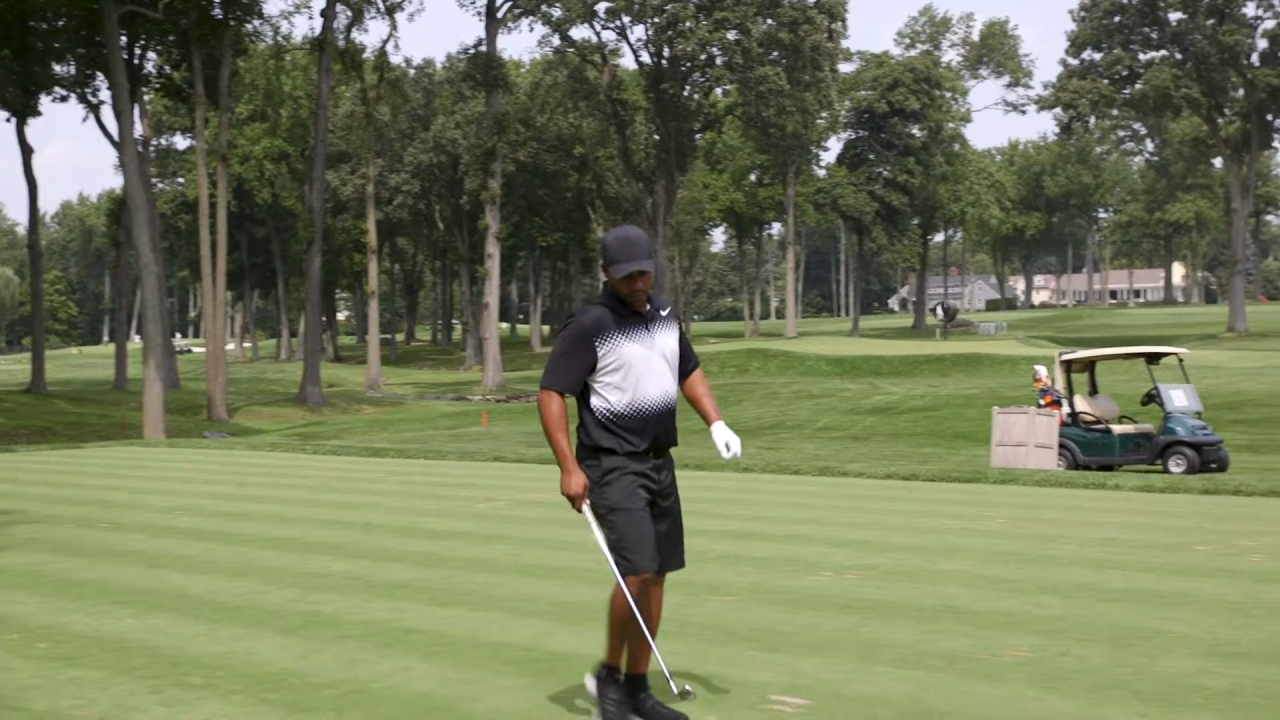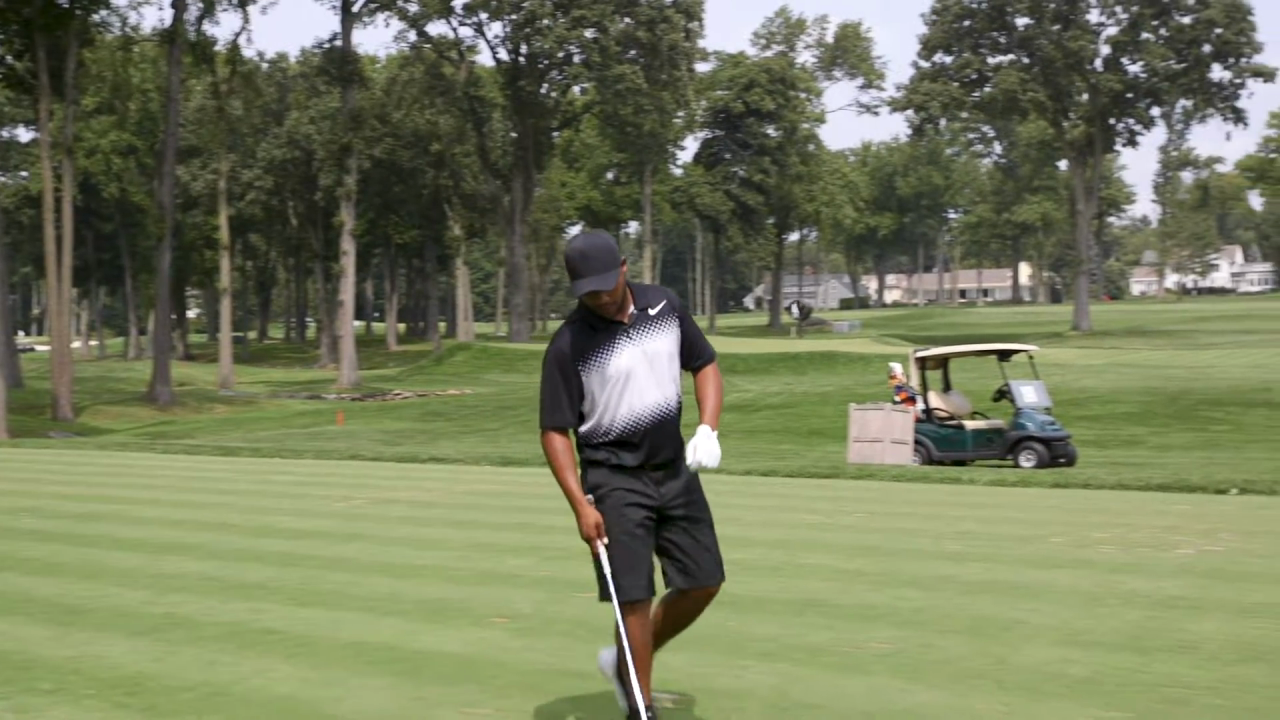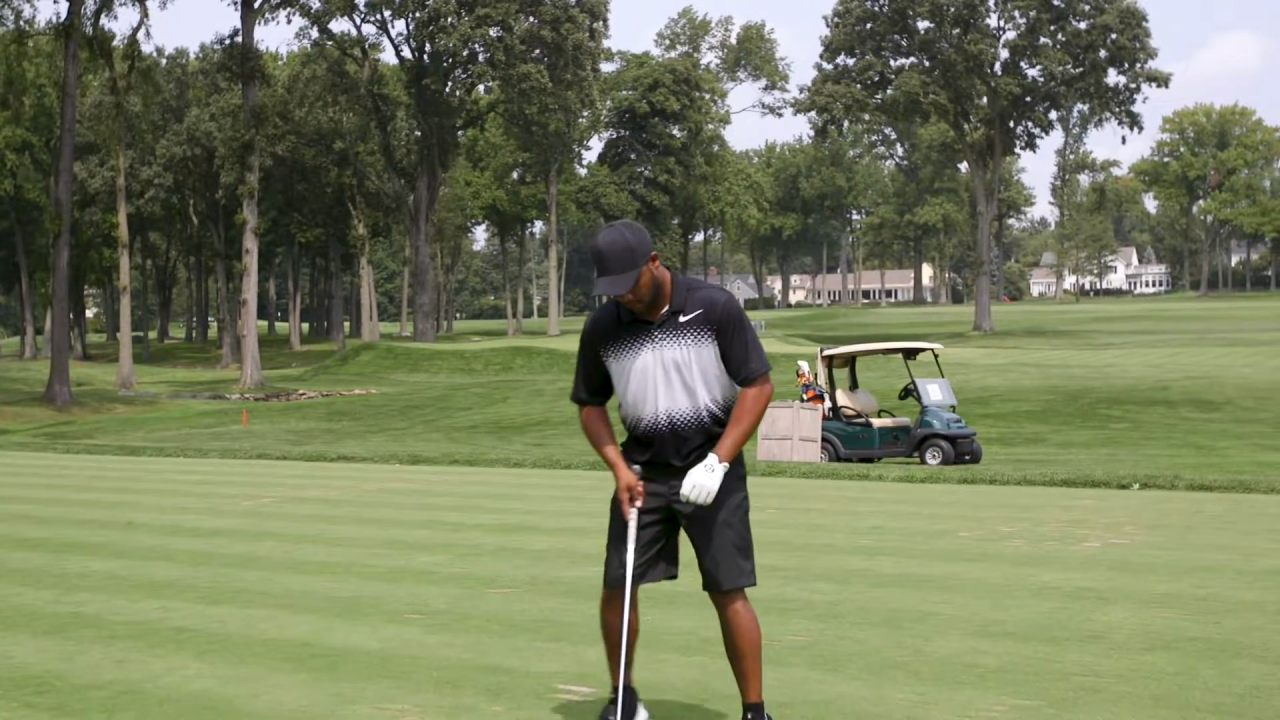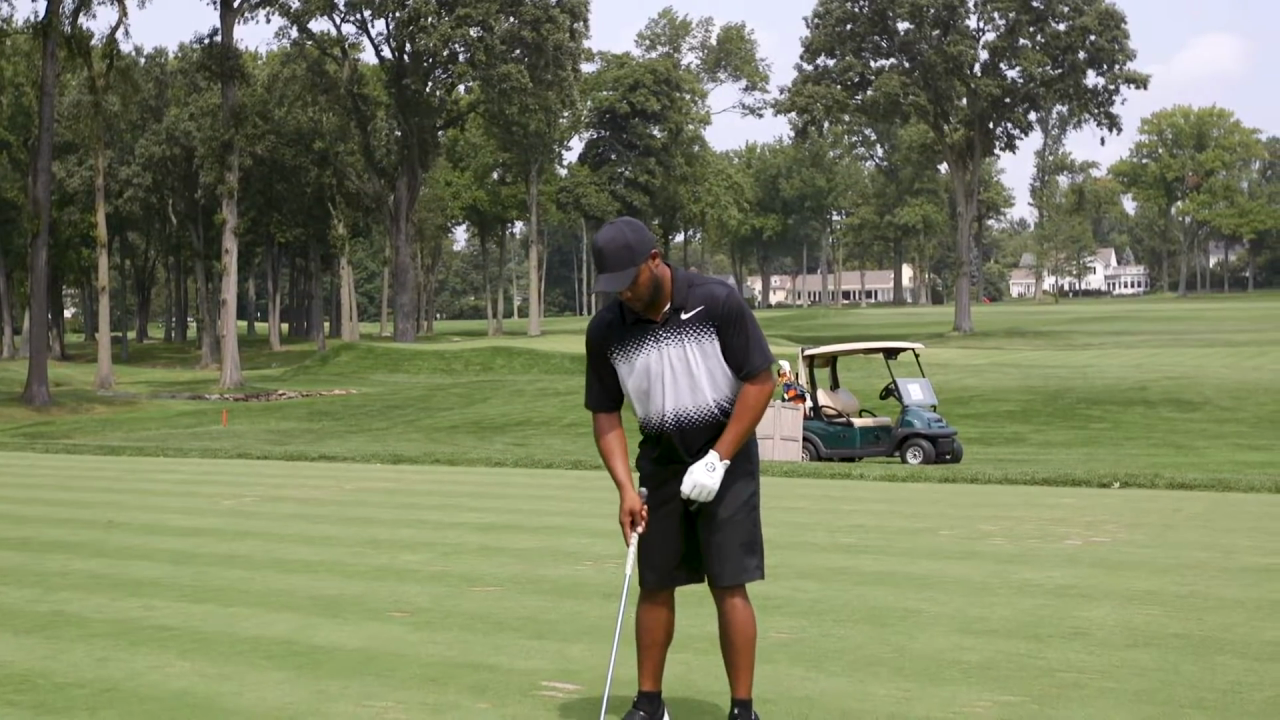
dt=1s
person 1, frame 1
left shoulder: (665, 314)
right shoulder: (589, 324)
left elbow: (689, 373)
right elbow: (550, 394)
left wrist: (716, 423)
right wrist: (569, 467)
left hip: (659, 462)
right hip: (612, 466)
left knee: (655, 576)
right knee: (637, 572)
right ankle: (609, 674)
person 1, frame 2
left shoulder: (664, 305)
right shoulder: (569, 345)
left elbow: (704, 365)
right elbow: (554, 431)
left wrist: (707, 429)
right wrist: (580, 505)
left hip: (675, 471)
right hip: (615, 479)
left knee: (703, 584)
right knee: (636, 600)
left ankle: (625, 661)
person 1, frame 3
left shoulder: (716, 307)
right shoulder: (602, 327)
left elbow: (758, 386)
right elbow: (590, 404)
left wrist: (717, 462)
right wrist: (619, 469)
left hip: (711, 468)
right hip: (644, 469)
left knee: (728, 591)
right knee: (617, 586)
person 1, frame 4
left shoulder: (718, 301)
right shoulder: (605, 330)
left elbow: (760, 381)
right elbow: (605, 414)
left wrist: (717, 459)
right wrist: (626, 489)
left hip: (724, 457)
right hip: (660, 461)
left knee: (728, 585)
right knee: (655, 586)
